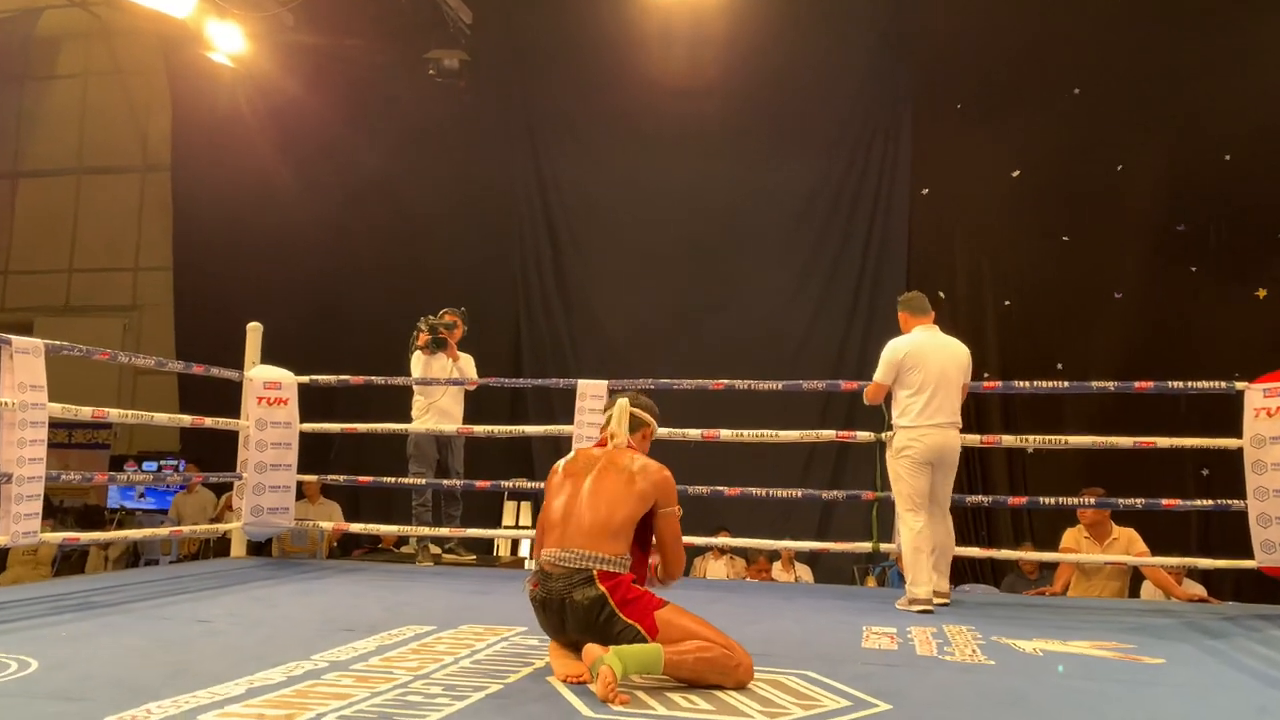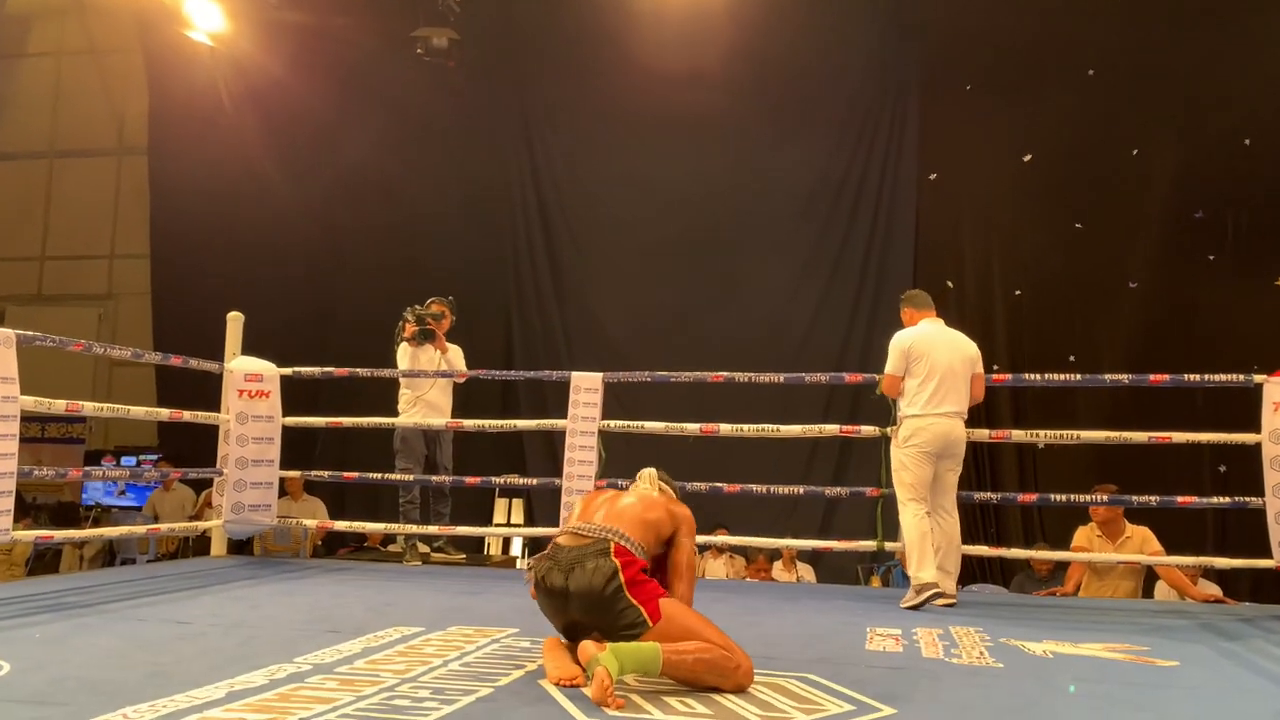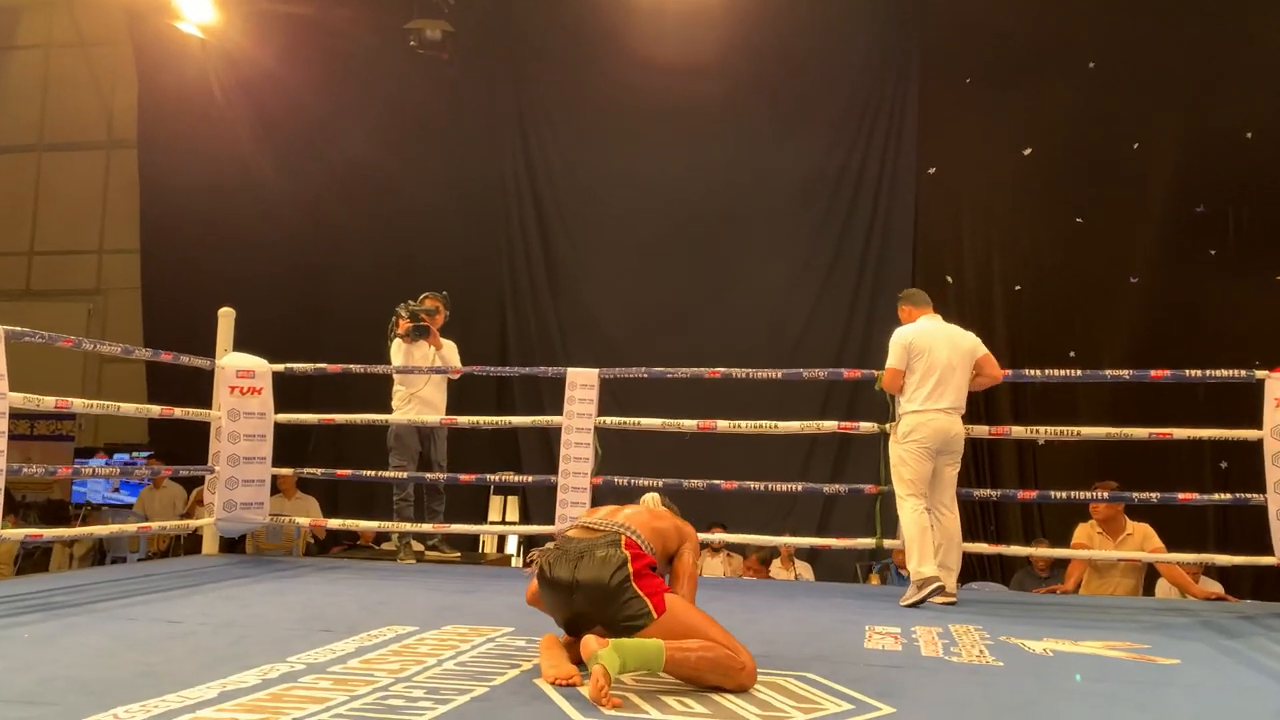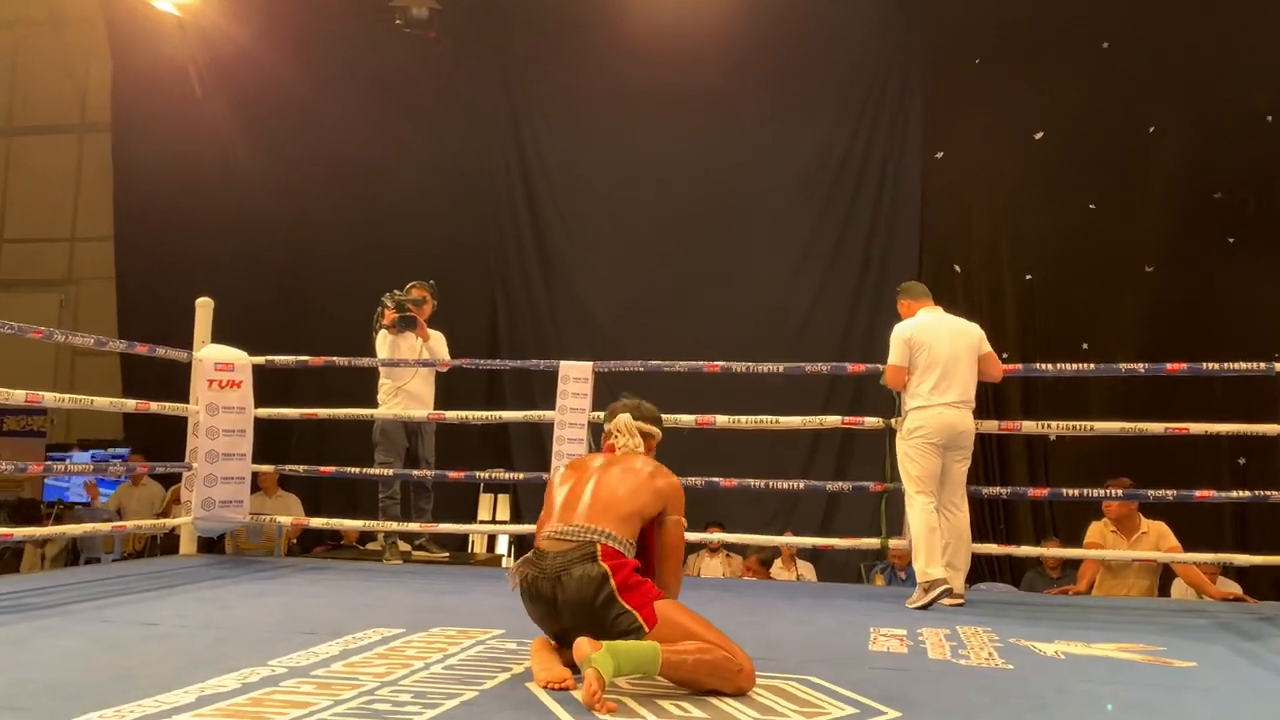
dt=0.4s
person 1, frame 1
left shoulder: (899, 346)
right shoulder: (960, 349)
left elbow: (874, 396)
right elbow: (959, 396)
left wrist: (867, 393)
left hip: (912, 438)
right hip: (949, 436)
left knee: (913, 515)
right knee: (940, 512)
left ankle: (919, 594)
right ankle: (940, 587)
person 1, frame 2
left shoulder: (905, 337)
right shoulder: (966, 342)
left elbow: (889, 389)
right elbow: (977, 394)
left hip: (918, 428)
right hip: (955, 430)
left knee: (914, 505)
right knee: (946, 508)
left ankle: (924, 581)
right ankle: (947, 587)
person 1, frame 3
left shoulder: (905, 333)
right shoulder: (965, 337)
left elbow: (890, 383)
right elbow: (995, 375)
left hip: (917, 424)
right hip: (952, 425)
left knee: (912, 500)
right knee: (945, 504)
left ankle: (925, 575)
right ankle: (948, 584)
person 1, frame 4
left shoulder: (906, 329)
right shoulder: (969, 328)
left elbow: (893, 381)
right elbow: (995, 373)
left hip: (923, 419)
right hip: (962, 419)
left knee: (921, 498)
right knee: (955, 502)
left ankle: (932, 577)
right ankle: (955, 584)
person 2, frame 1
left shoulder: (563, 465)
right shoulder: (655, 474)
right elbow: (673, 570)
right wrist: (653, 567)
left hip: (546, 604)
right hip: (600, 599)
right knee: (740, 668)
left ankle: (568, 645)
right ankle: (619, 658)
person 2, frame 2
left shoulder: (591, 499)
right shoulder: (678, 511)
right elbow: (680, 599)
right hip: (606, 577)
right knee: (739, 670)
left ankle: (566, 649)
right ankle: (614, 656)
person 2, frame 3
left shoulder: (597, 513)
right shoulder: (682, 529)
right elbow: (681, 608)
left hip: (555, 571)
right hip: (613, 571)
right knee: (741, 670)
left ankle: (563, 648)
right ankle: (614, 651)
person 2, frame 4
left shoulder: (566, 470)
right shoulder: (663, 479)
right elbow: (668, 585)
left hip: (537, 588)
right hip: (598, 581)
right knee: (739, 673)
left ankle: (556, 650)
right ankle: (608, 656)
person 3, frame 1
left shoulder: (465, 359)
right shoulder: (421, 355)
left elbow: (472, 384)
right elbow: (420, 387)
left wrist: (454, 357)
right wrist: (425, 352)
left hip: (453, 431)
right hip: (424, 429)
left knee: (453, 489)
right knee: (422, 490)
left ankle: (451, 542)
right ankle: (423, 546)
person 3, frame 2
left shoulder: (453, 350)
right shoulder: (408, 346)
left elbow: (461, 376)
right elbow: (407, 380)
left wrist: (442, 348)
right wrist: (412, 344)
left hip: (441, 425)
right hip: (411, 423)
left knee: (441, 485)
right knee: (410, 486)
left ankle: (439, 541)
right ankle: (410, 544)
person 3, frame 3
left shoulder: (447, 346)
right shoulder: (401, 342)
left elbow: (456, 372)
right elbow: (401, 377)
left wrist: (437, 345)
right wrist: (406, 340)
right hip: (405, 420)
left knee: (436, 482)
right knee: (404, 484)
left ankle: (434, 539)
right ankle: (404, 543)
person 3, frame 4
left shoulder: (435, 337)
right shoulder: (387, 333)
left elbow: (445, 364)
right elbow: (387, 370)
left wrist: (424, 336)
right wrist: (392, 332)
right hip: (392, 414)
left knee: (424, 479)
right knee: (390, 481)
left ankle: (422, 538)
right ankle: (390, 542)
person 4, frame 1
left shoulder: (1128, 536)
right shoulder: (1072, 535)
left elbow: (1150, 567)
right elbow: (1068, 562)
left wrist: (1182, 594)
right wrist: (1057, 587)
person 4, frame 2
left shoulder: (1142, 535)
right shoulder: (1084, 533)
left elbow: (1164, 567)
right elbow: (1079, 561)
left wrist: (1197, 594)
right wrist: (1068, 587)
person 4, frame 3
left shoulder: (1143, 532)
right shoulder: (1085, 530)
left elbow: (1165, 564)
right elbow: (1079, 559)
left wrist: (1198, 592)
right wrist: (1069, 585)
person 4, frame 4
left shoulder: (1158, 530)
right shoulder: (1098, 529)
left elbow: (1181, 563)
right elbow: (1092, 559)
left wrist: (1215, 592)
right wrist: (1081, 586)
